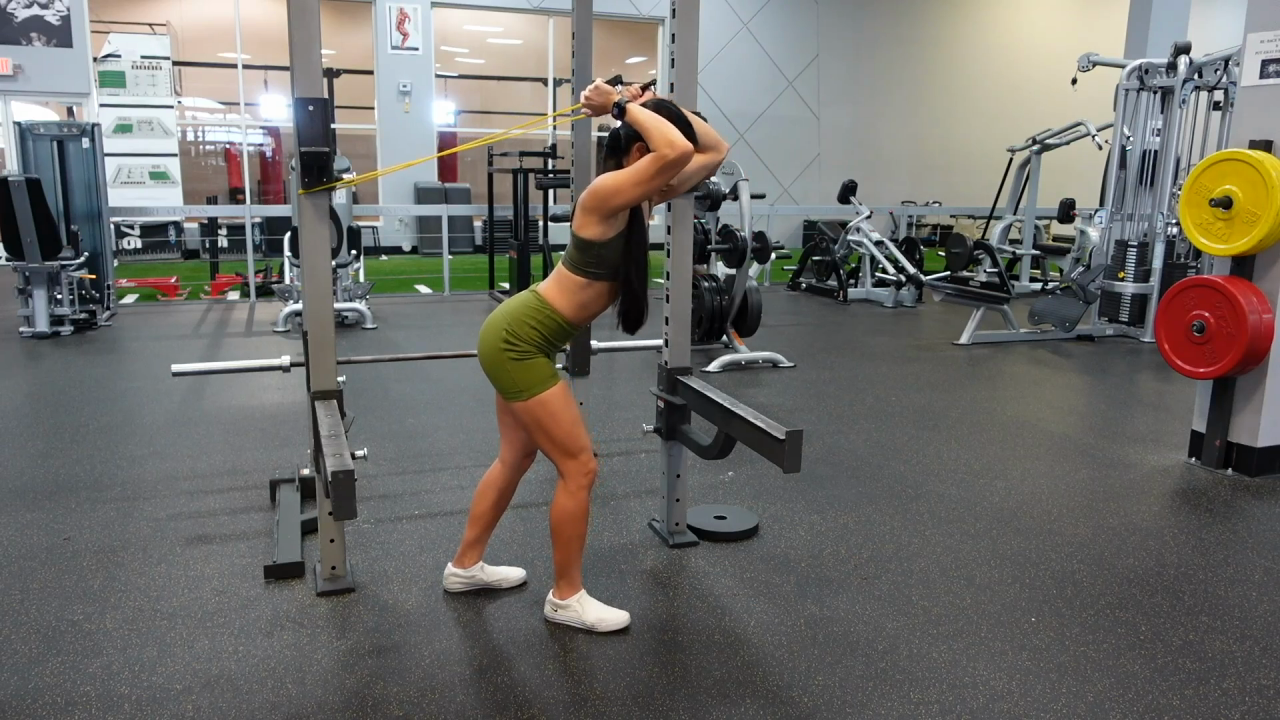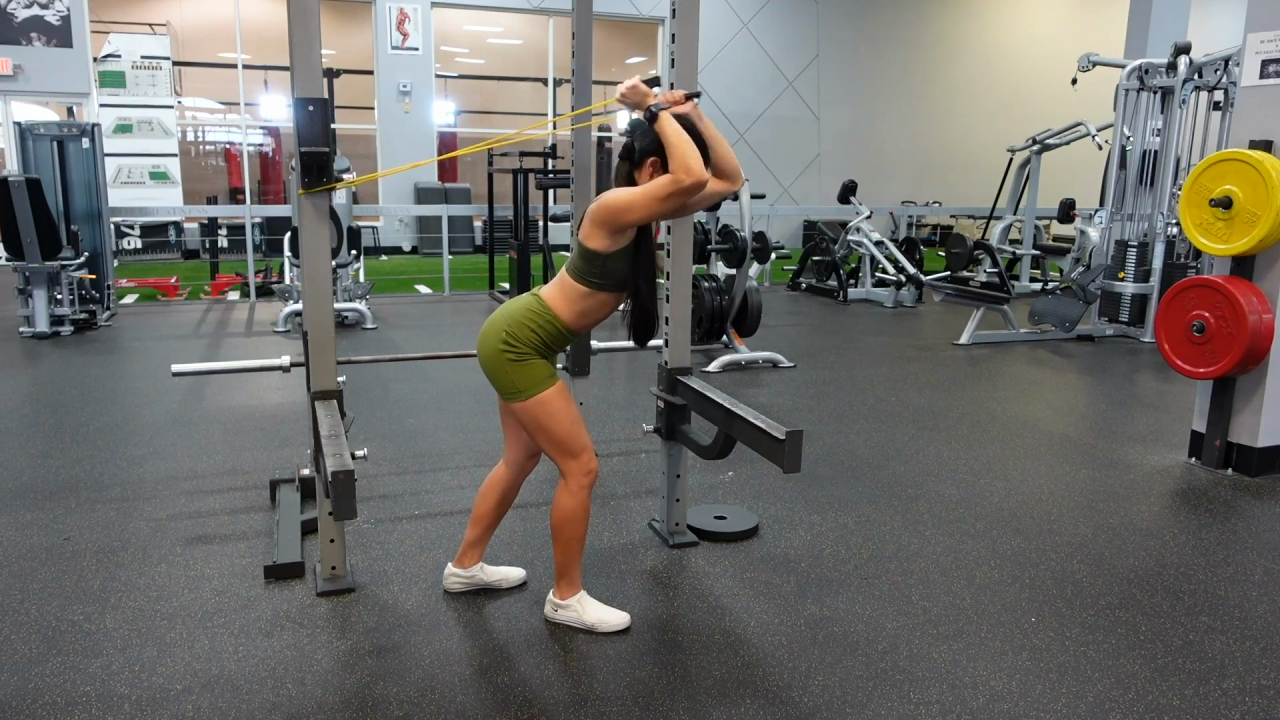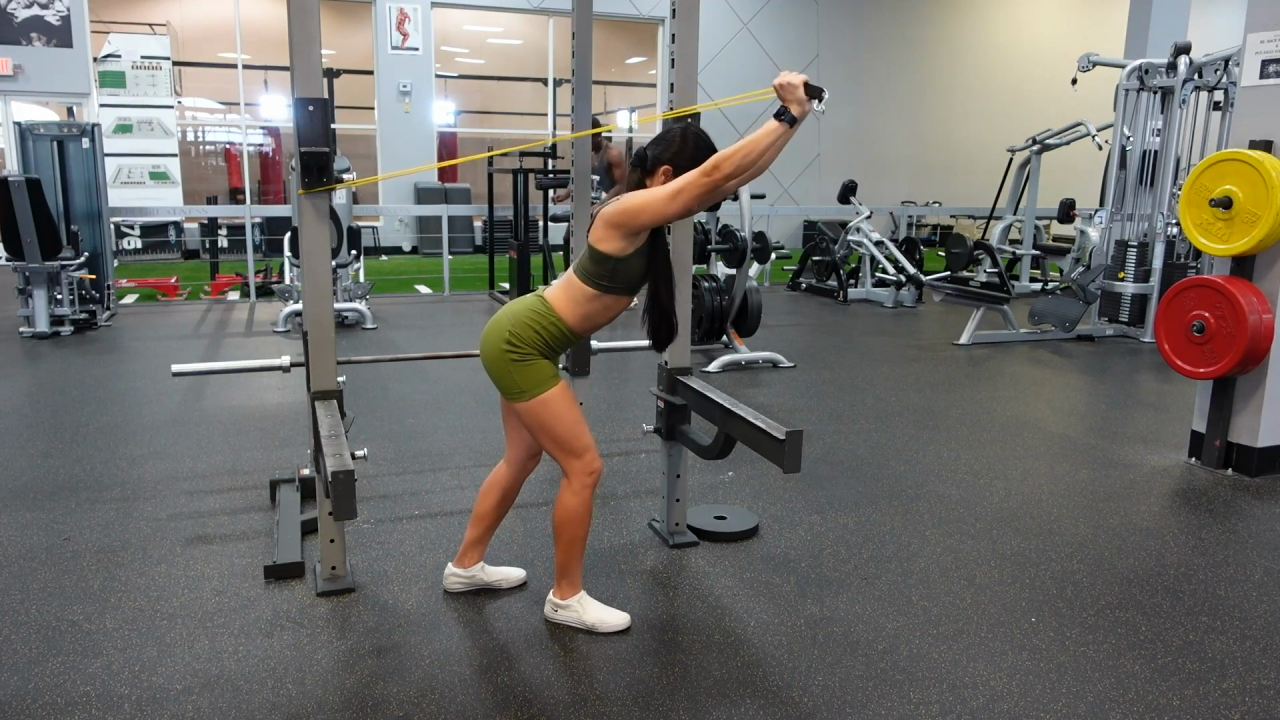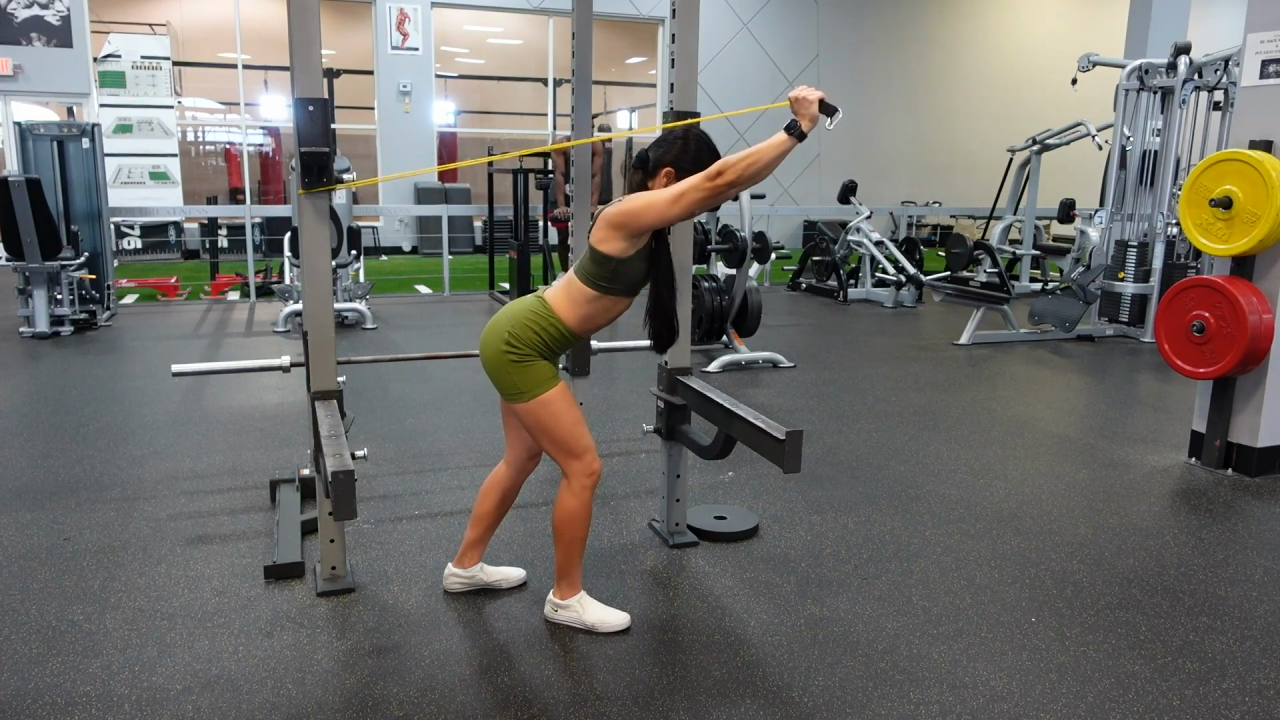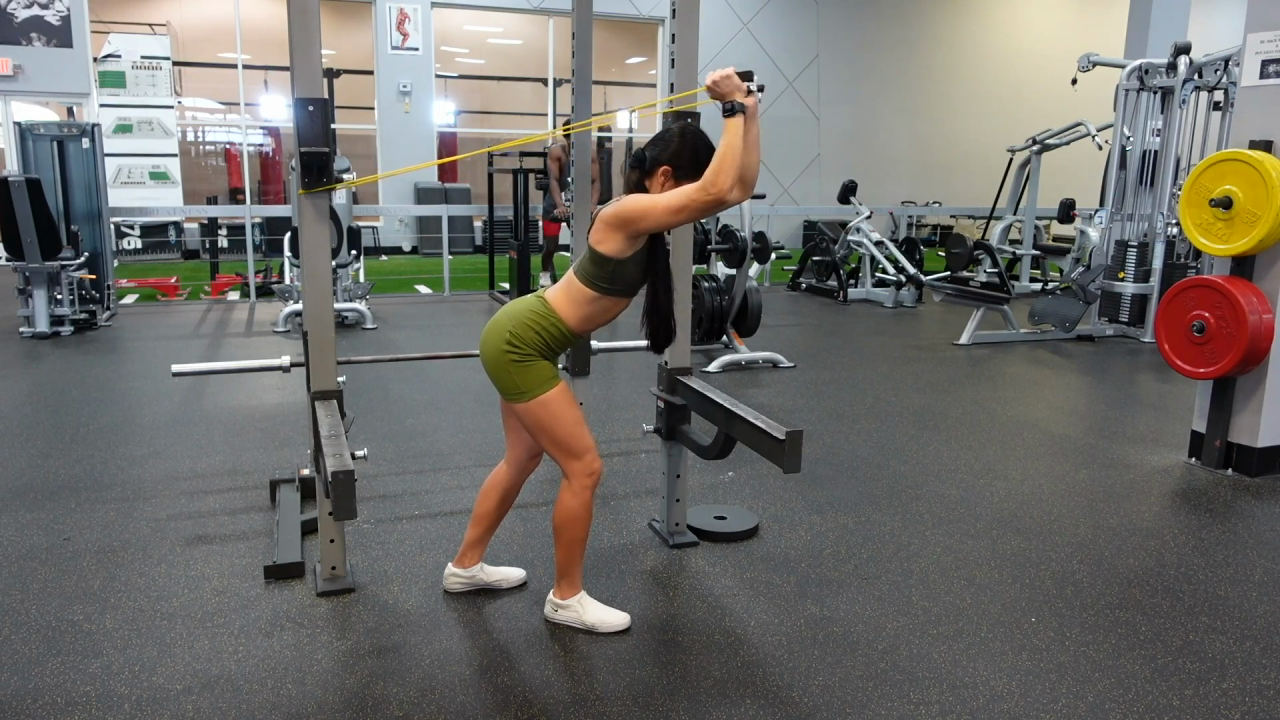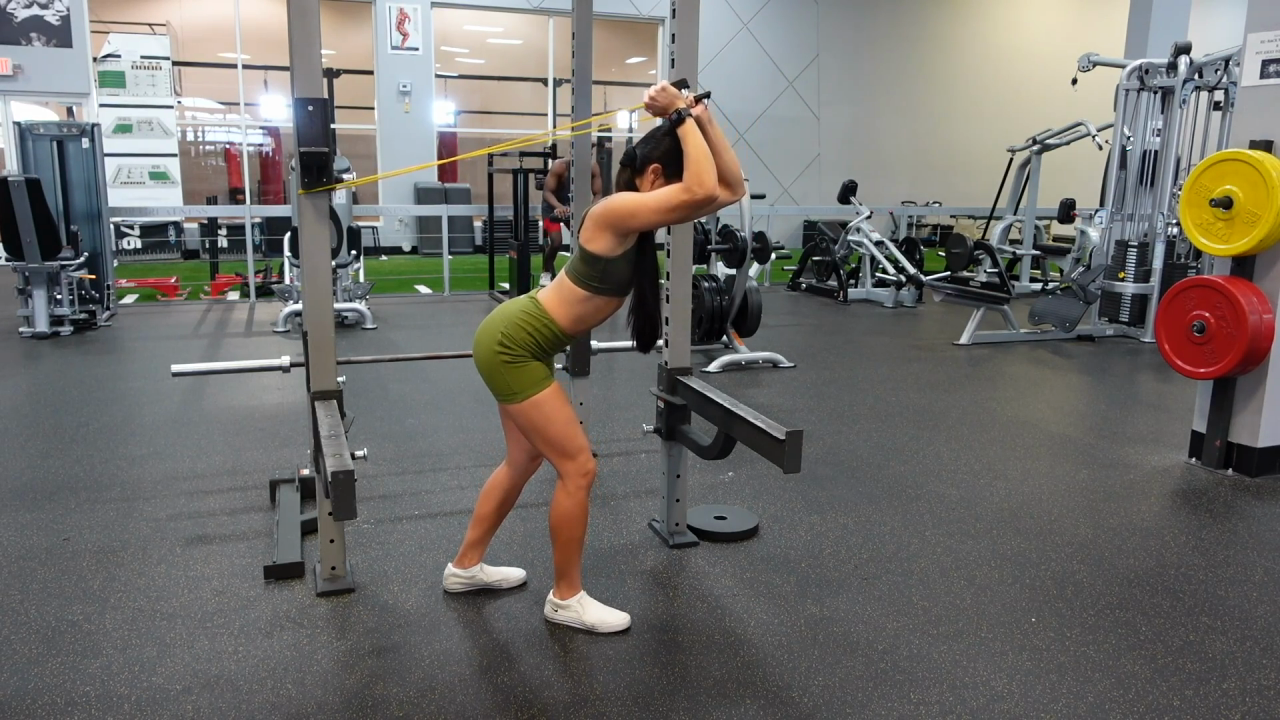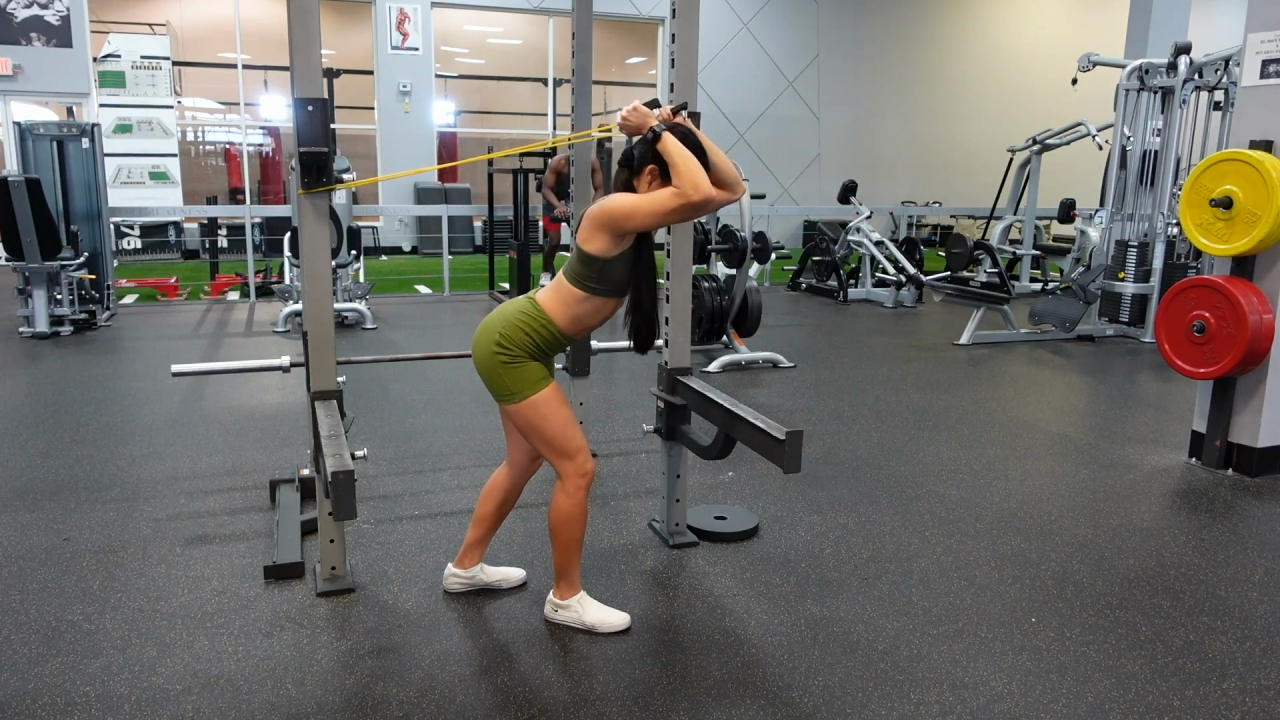
dt=0.7s
person 1, frame 1
left shoulder: (640, 198)
right shoulder: (606, 194)
left elbow: (714, 150)
right elbow: (678, 150)
left wrist: (641, 104)
right wrist: (623, 105)
left hip: (517, 334)
right hip: (518, 340)
left knee: (516, 459)
right knee: (579, 468)
left ankle: (465, 566)
right ankle: (566, 597)
person 1, frame 2
left shoulder: (646, 209)
right shoulder: (615, 208)
left elbow: (728, 179)
right elbow: (691, 179)
left wrist: (688, 114)
right wrist: (654, 112)
left hip: (518, 336)
right hip: (517, 343)
left knee: (520, 459)
right knee: (580, 467)
left ankle: (465, 566)
right ankle: (567, 597)
person 1, frame 3
left shoulder: (649, 211)
right shoulder: (627, 213)
left elbow: (737, 173)
right elbow: (718, 171)
left wrist: (789, 120)
right wrist: (787, 114)
left hip: (522, 336)
right hip: (521, 342)
left knee: (522, 458)
right knee: (583, 467)
left ankle: (465, 566)
right ankle: (567, 597)
person 1, frame 4
left shoulder: (652, 213)
right shoulder: (629, 214)
left elbow: (737, 182)
right elbow: (721, 178)
left wrist: (795, 130)
right wrist: (797, 128)
left hip: (522, 337)
right hip: (520, 343)
left knee: (522, 459)
right knee: (583, 468)
left ankle: (465, 567)
right ankle: (566, 598)
person 1, frame 5
left shoulder: (649, 213)
right shoulder: (628, 213)
left elbow: (737, 187)
right elbow: (716, 192)
left wrist: (748, 114)
right wrist: (734, 107)
left hip: (520, 337)
right hip: (521, 343)
left knee: (522, 459)
right knee: (583, 468)
left ankle: (465, 566)
right ankle: (566, 597)
person 1, frame 6
left shoulder: (640, 213)
right shoulder: (617, 211)
left elbow: (729, 189)
right elbow: (702, 192)
left wrist: (700, 119)
right wrist: (682, 116)
left hip: (516, 339)
right hip: (513, 344)
left knee: (524, 460)
right knee: (578, 468)
left ankle: (466, 566)
right ankle: (566, 598)
person 1, frame 7
left shoulder: (638, 215)
right shoulder: (614, 211)
left elbow: (730, 189)
right elbow: (698, 194)
left wrist: (680, 128)
right wrist: (659, 131)
left hip: (517, 340)
right hip: (512, 345)
left knee: (524, 461)
right knee: (577, 467)
left ankle: (465, 566)
right ankle: (566, 598)
